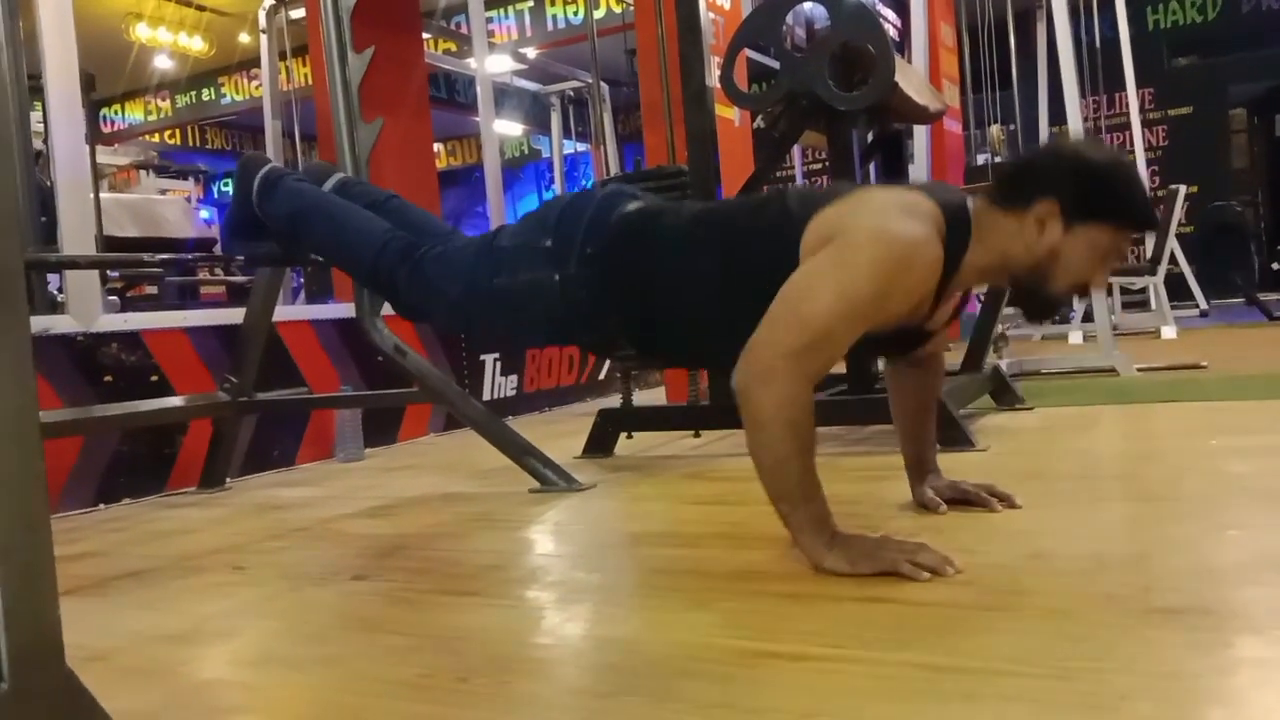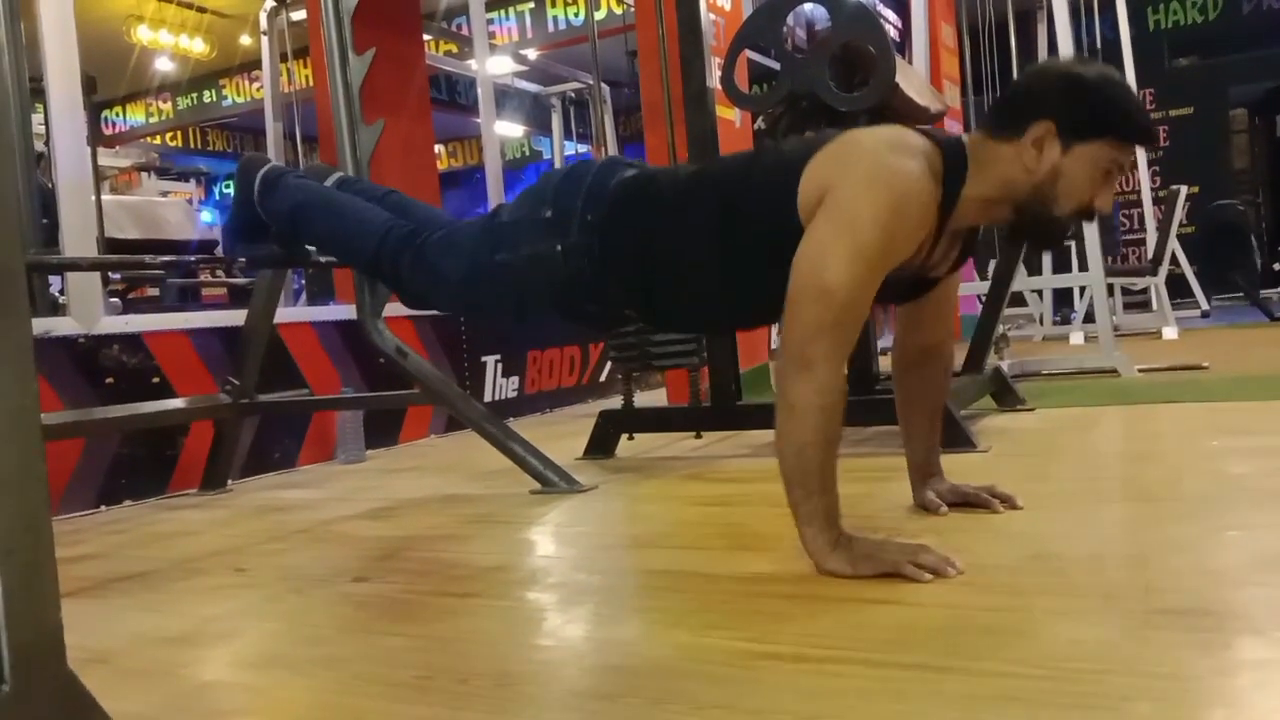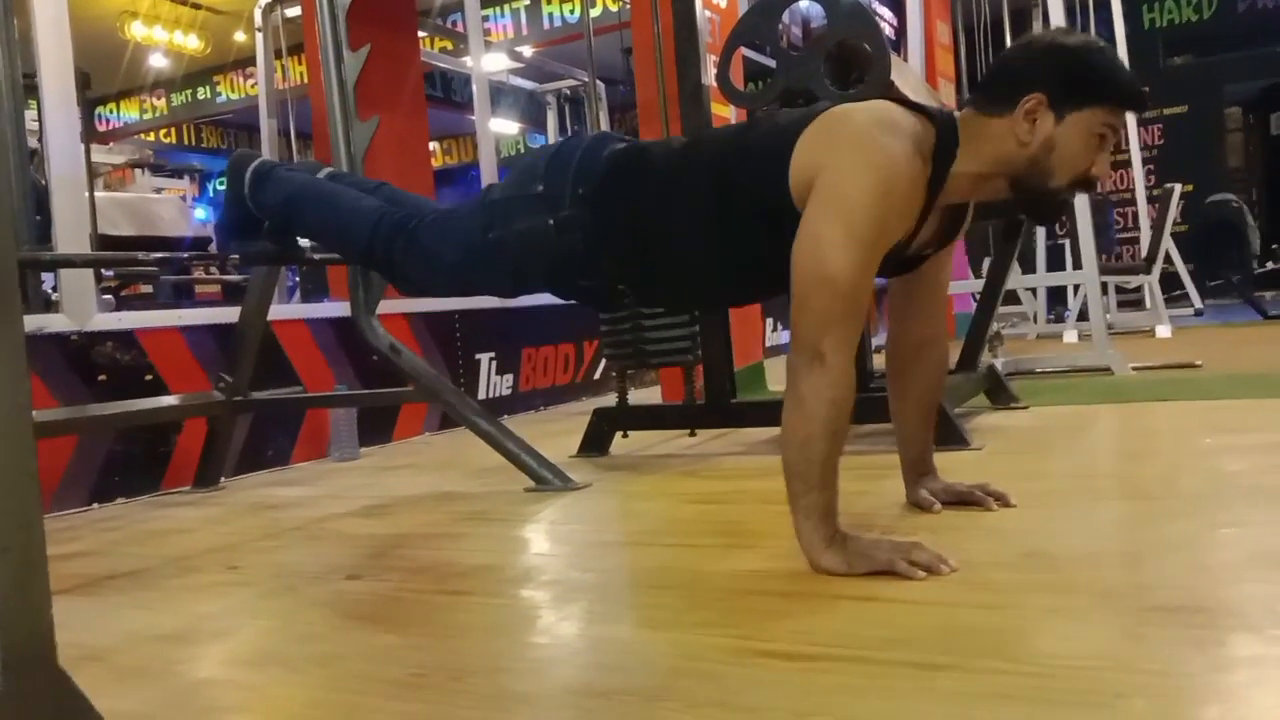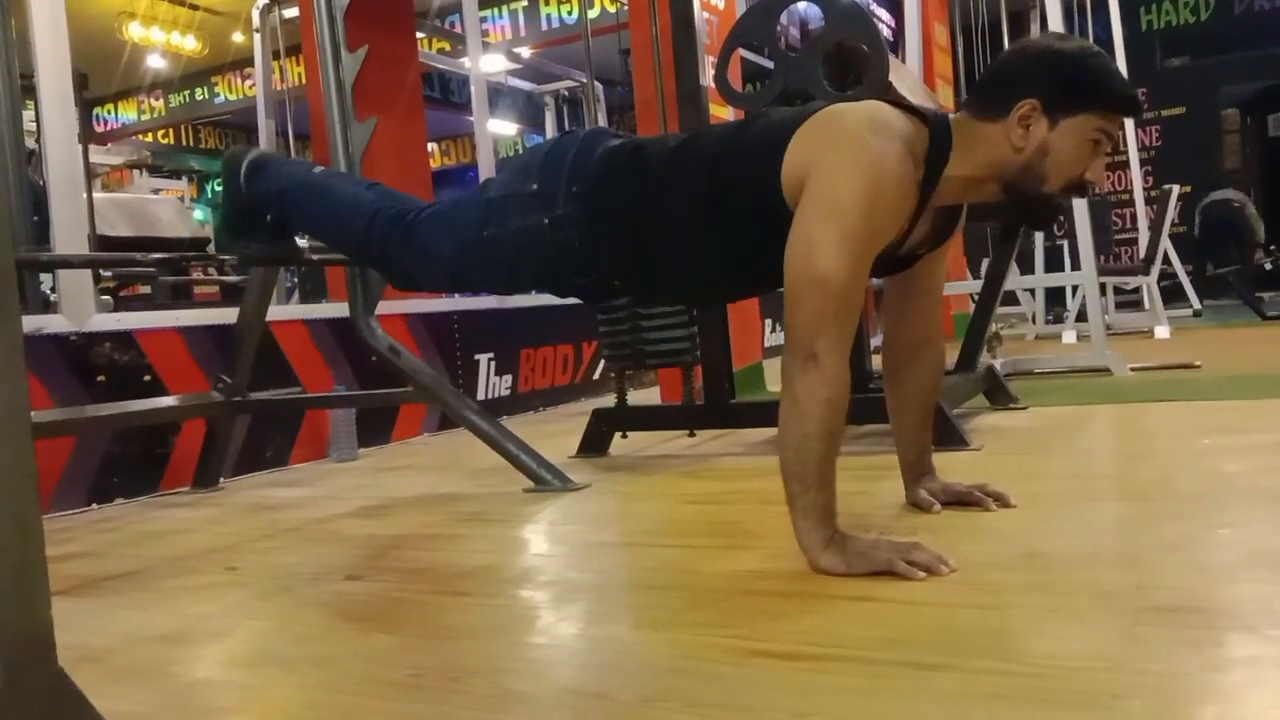
dt=0.2s
person 1, frame 1
left shoulder: (959, 246)
right shoulder: (904, 247)
left elbow: (913, 353)
right elbow: (766, 375)
left wrist: (925, 476)
right wrist: (825, 542)
left hip: (644, 254)
right hip: (595, 263)
left knee: (441, 261)
right knee: (416, 274)
left ankle: (332, 186)
right ankle: (272, 192)
person 1, frame 2
left shoulder: (960, 210)
right shoulder: (898, 186)
left elbow: (923, 345)
right elbow: (809, 361)
left wrist: (928, 477)
right wrist: (828, 542)
left hip: (632, 242)
right hip: (590, 234)
left knee: (429, 250)
right knee: (417, 263)
left ankle: (331, 184)
right ankle: (271, 192)
person 1, frame 3
left shoulder: (953, 184)
right shoulder: (885, 162)
left elbow: (918, 335)
right elbow: (821, 354)
left wrist: (920, 475)
right wrist: (822, 539)
left hip: (626, 241)
right hip: (584, 210)
left knee: (427, 246)
right knee: (410, 251)
left ankle: (313, 182)
right ankle: (264, 189)
person 1, frame 4
left shoulder: (945, 187)
right shoulder: (876, 163)
left elbow: (913, 337)
right elbow: (814, 355)
left wrist: (919, 475)
right wrist: (822, 539)
left hip: (622, 229)
right hip: (578, 207)
left knee: (417, 245)
right knee: (406, 247)
left ankle: (286, 184)
right ankle: (263, 181)
